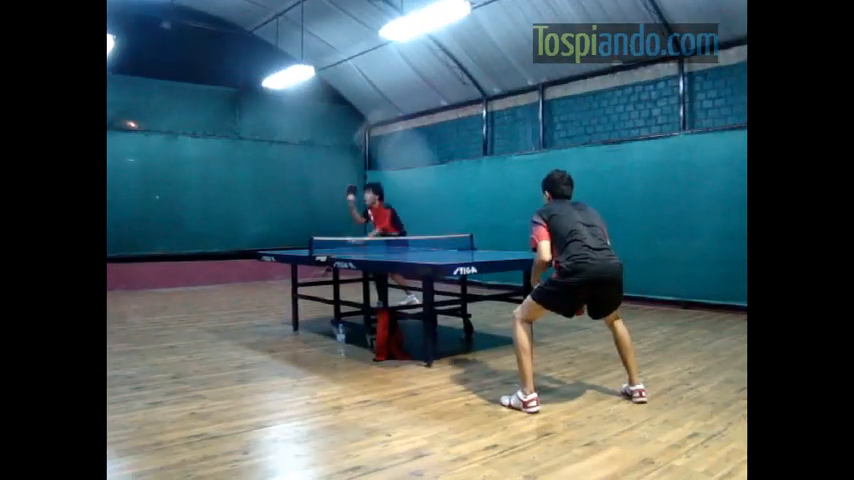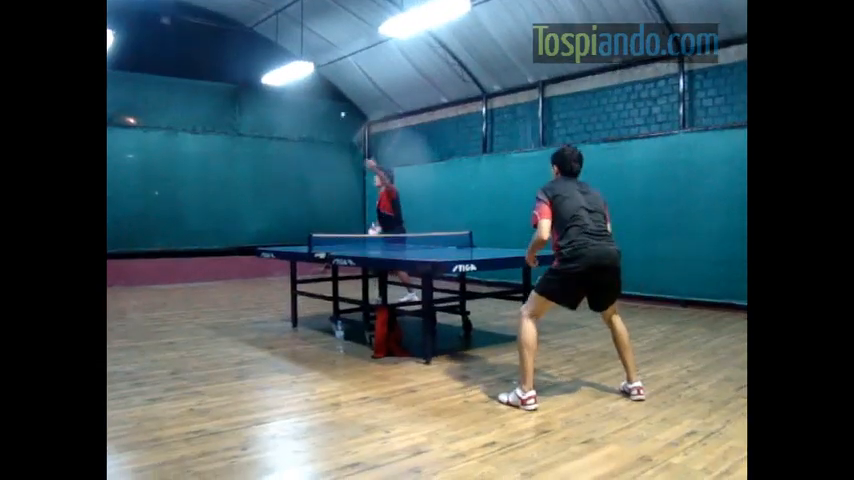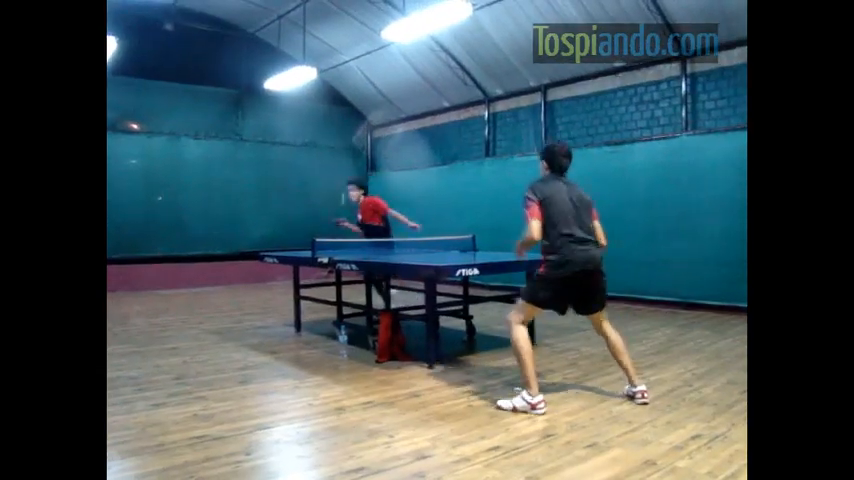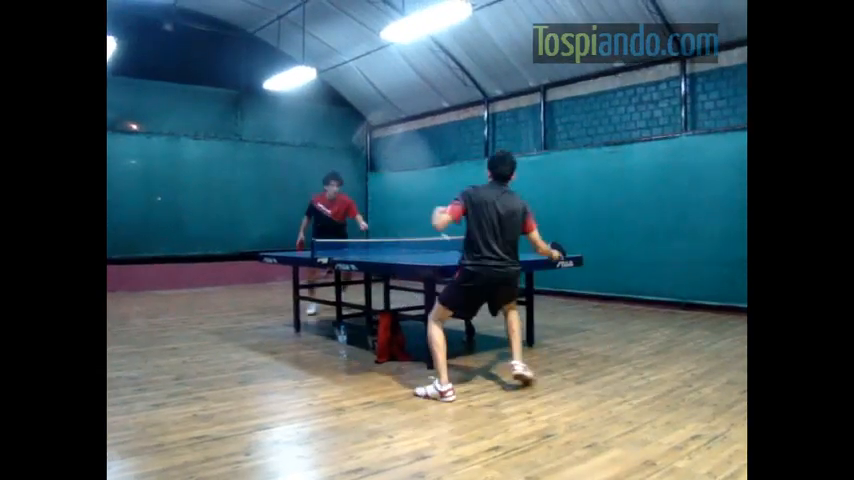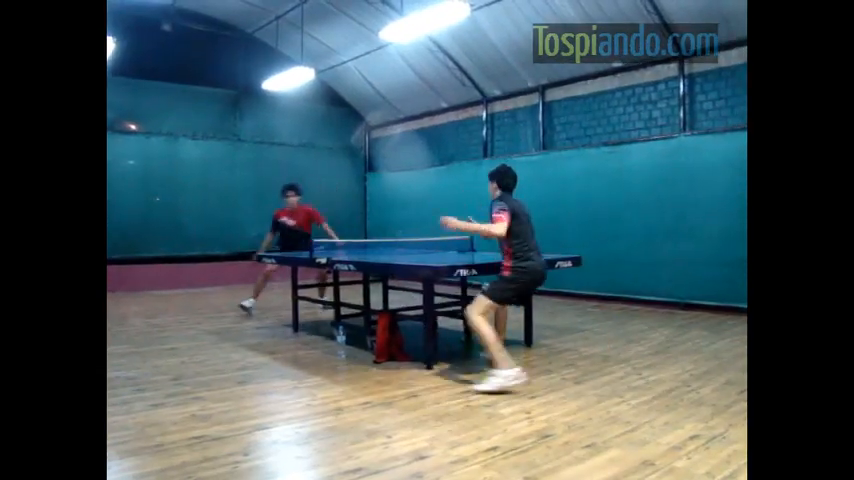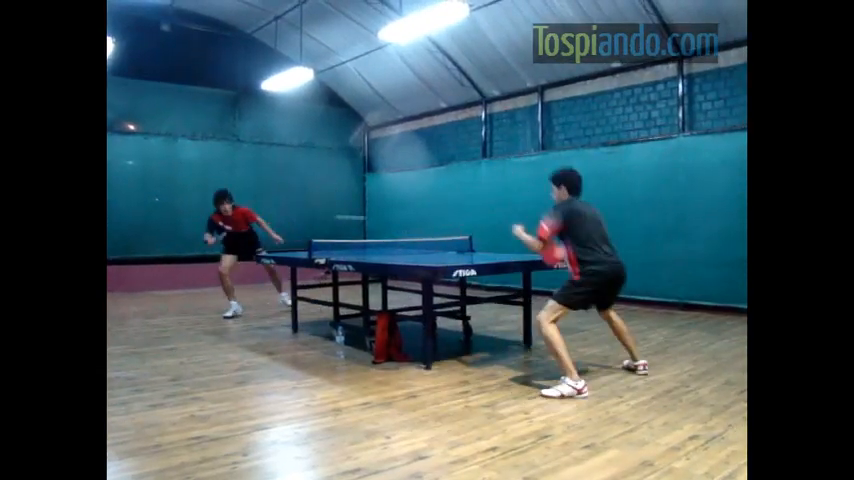
dt=0.5s
person 1, frame 1
left shoulder: (544, 213)
right shoulder: (590, 211)
left elbow: (544, 256)
left wrist: (535, 279)
right wrist: (585, 296)
left hip: (576, 271)
right hip: (612, 268)
left knee: (521, 317)
right knee: (614, 320)
left ankle: (527, 395)
right ankle: (636, 385)
person 1, frame 2
left shoulder: (548, 191)
right shoulder: (595, 194)
left elbow: (543, 235)
left wrist: (530, 253)
left hip: (575, 259)
right hip: (610, 256)
left knee: (528, 314)
right knee: (612, 316)
left ankle: (526, 391)
right ankle: (634, 383)
person 1, frame 3
left shoulder: (538, 189)
right shoulder: (581, 194)
left elbow: (533, 235)
right elbow: (601, 241)
left wrist: (521, 247)
left hip: (559, 265)
right hip: (592, 264)
left knee: (516, 320)
right knee: (601, 325)
left ankle: (532, 396)
right ankle: (636, 386)
person 1, frame 4
left shoulder: (471, 194)
right shoulder: (520, 205)
left elbow: (440, 224)
right elbow: (539, 246)
left wrist: (437, 212)
right wrist: (553, 253)
left hip: (473, 273)
right hip: (506, 274)
left knee: (435, 320)
right knee: (511, 310)
left ankle: (443, 385)
right ankle: (518, 362)
person 1, frame 5
left shoulder: (501, 204)
right shoulder: (518, 206)
left elbow: (499, 231)
left wrist: (460, 225)
right wrist: (478, 227)
left hip: (519, 270)
right hip: (536, 269)
left knee: (474, 313)
right knee: (498, 302)
left ankle: (506, 370)
right ankle: (499, 358)
person 1, frame 6
left shoulder: (562, 210)
right shoulder: (588, 210)
left elbow: (537, 245)
left wrist: (519, 232)
right wrist: (566, 255)
left hip: (592, 274)
right hip: (615, 270)
left knee: (545, 319)
right knee: (607, 312)
left ankle: (574, 381)
right ankle: (637, 361)
person 2, frame 1
left shoulder: (384, 210)
right shoulder: (370, 209)
left elbow: (378, 231)
right elbow: (361, 220)
right wrist: (351, 205)
left ankle: (411, 296)
person 2, frame 2
left shoulder: (389, 192)
right shoulder: (383, 195)
left elbow: (387, 183)
left wrist: (375, 169)
right wrist: (379, 227)
left hip: (396, 234)
right hip: (389, 235)
left ankle: (411, 293)
person 2, frame 3
left shoulder: (372, 202)
right shoulder: (360, 209)
left elbow: (390, 212)
right elbow: (361, 231)
left wrist: (408, 223)
right wrist: (348, 226)
person 2, frame 4
left shoulder: (346, 201)
right shoulder: (316, 200)
left elbow: (357, 215)
right elbow: (307, 217)
left wrist: (362, 222)
right wrist: (301, 233)
left hip: (339, 241)
right knee: (312, 270)
right ankle: (313, 302)
person 2, frame 5
left shoulder: (308, 210)
right shoulder: (279, 214)
left elbow: (323, 223)
right elbow: (271, 234)
left wrist: (335, 238)
right wrist: (261, 250)
left hip: (304, 248)
right hip: (285, 249)
left knee: (322, 272)
right knee: (268, 271)
left ankle: (322, 299)
right ankle: (251, 301)
person 2, frame 6
left shoulder: (242, 211)
right shoulder: (214, 218)
left elbow: (258, 219)
right elbow: (207, 235)
left wrist: (273, 234)
right wrist: (209, 239)
left hip: (251, 243)
right hip: (231, 247)
left knee: (270, 267)
right knee: (222, 271)
left ankle: (282, 295)
right ankle: (234, 305)
